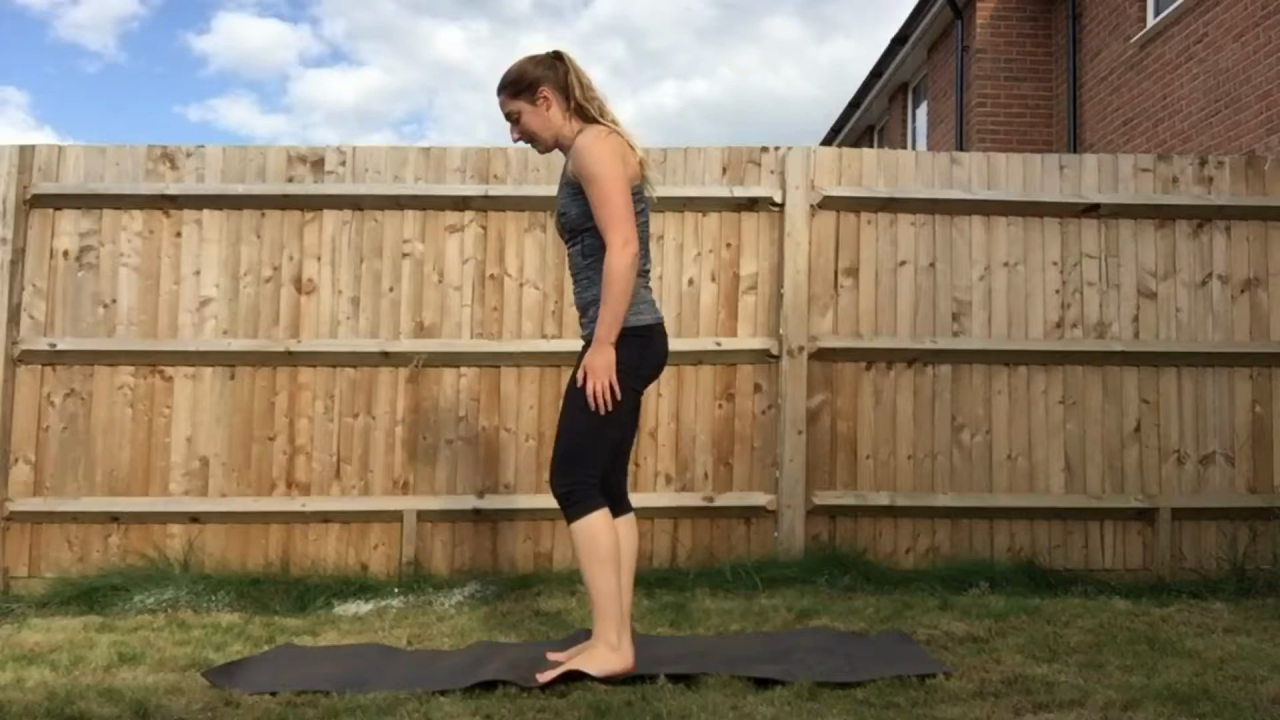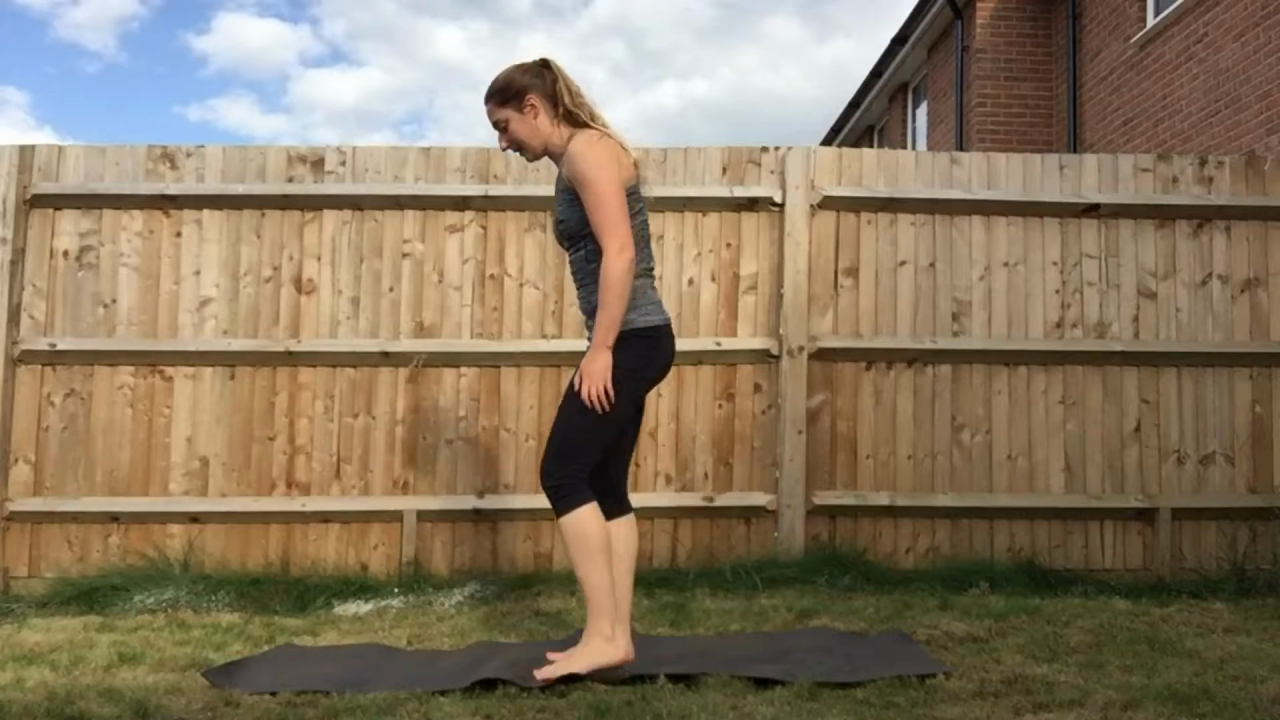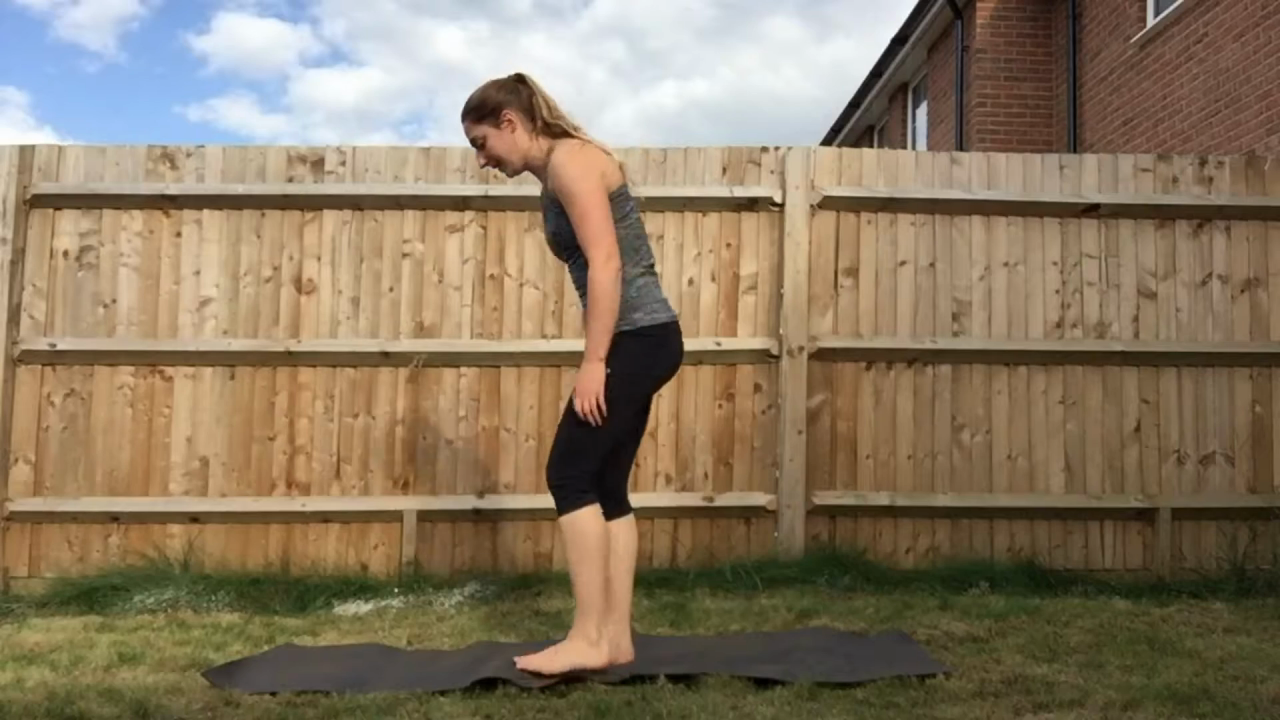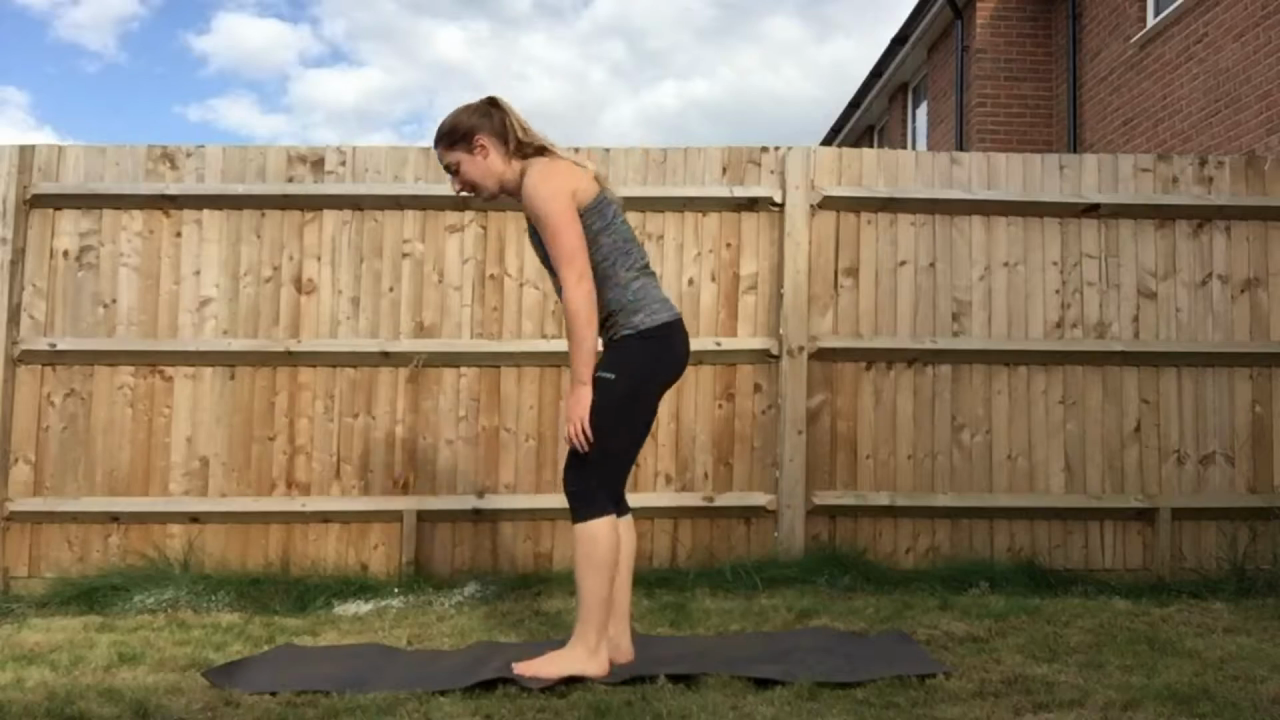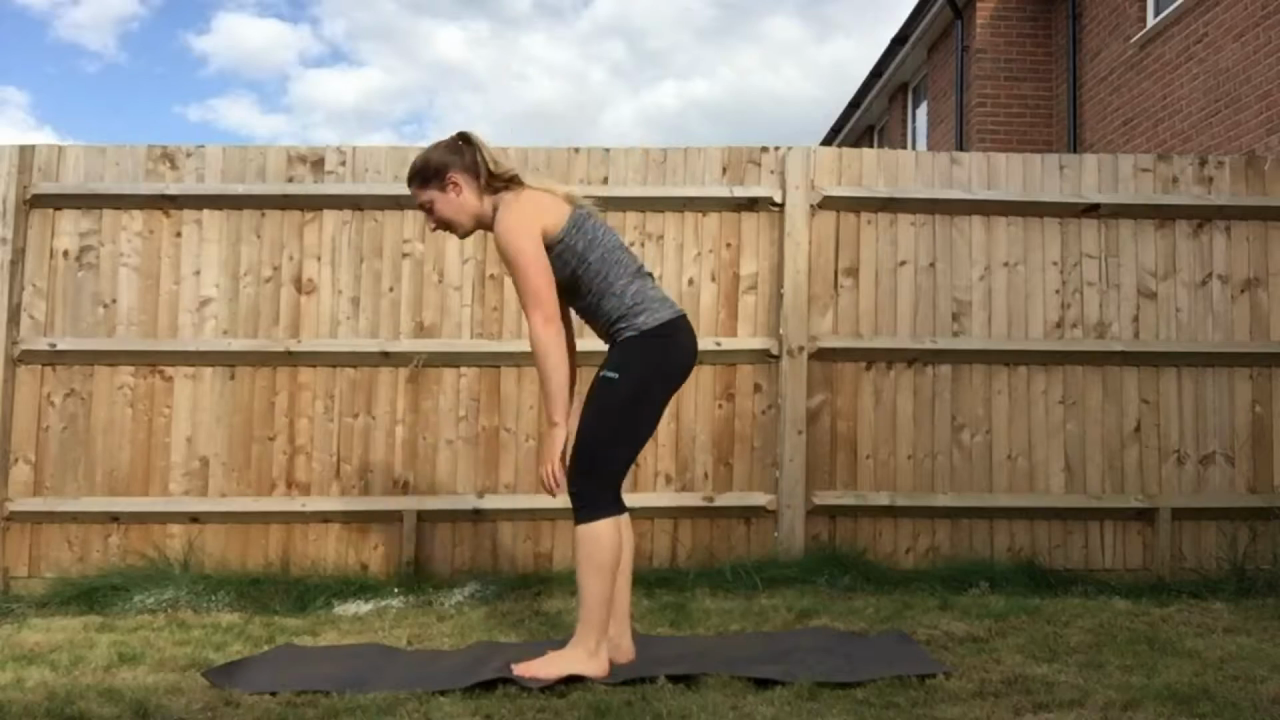
dt=0.1s
person 1, frame 1
left shoulder: (594, 146)
right shoulder: (588, 152)
left elbow: (622, 252)
left wrist: (602, 347)
left hip: (625, 340)
right hip: (623, 340)
left knee: (574, 479)
right knee: (605, 487)
left ankle: (609, 645)
right ankle: (616, 639)
person 1, frame 2
left shoulder: (587, 150)
right shoulder: (580, 157)
left elbow: (619, 255)
left wrist: (601, 349)
right wrist: (603, 347)
left hip: (631, 342)
right hip: (630, 342)
left knee: (563, 473)
right knee: (605, 488)
left ankle: (602, 636)
right ankle: (616, 635)
person 1, frame 3
left shoulder: (567, 160)
right shoulder: (563, 165)
left elbow: (606, 265)
left wrist: (593, 361)
right wrist: (599, 357)
left hip: (638, 338)
right hip: (644, 338)
left knee: (570, 473)
right knee: (604, 482)
left ankle: (590, 640)
right ankle: (615, 635)
person 1, frame 4
left shoulder: (541, 179)
right shoulder: (546, 181)
left elbow: (580, 288)
left wrist: (579, 385)
right wrist: (587, 378)
left hip: (643, 341)
right hip: (648, 340)
left knee: (588, 482)
right knee: (602, 487)
left ankle: (589, 649)
right ankle: (615, 637)
person 1, frame 5
left shoulder: (513, 217)
right shoulder: (524, 209)
left elbow: (546, 328)
right elbow: (556, 330)
left wrist: (558, 424)
right wrist: (559, 422)
left hip: (649, 339)
right hip: (658, 337)
left knee: (590, 479)
right knee: (600, 482)
left ankle: (589, 648)
right ankle: (612, 637)
